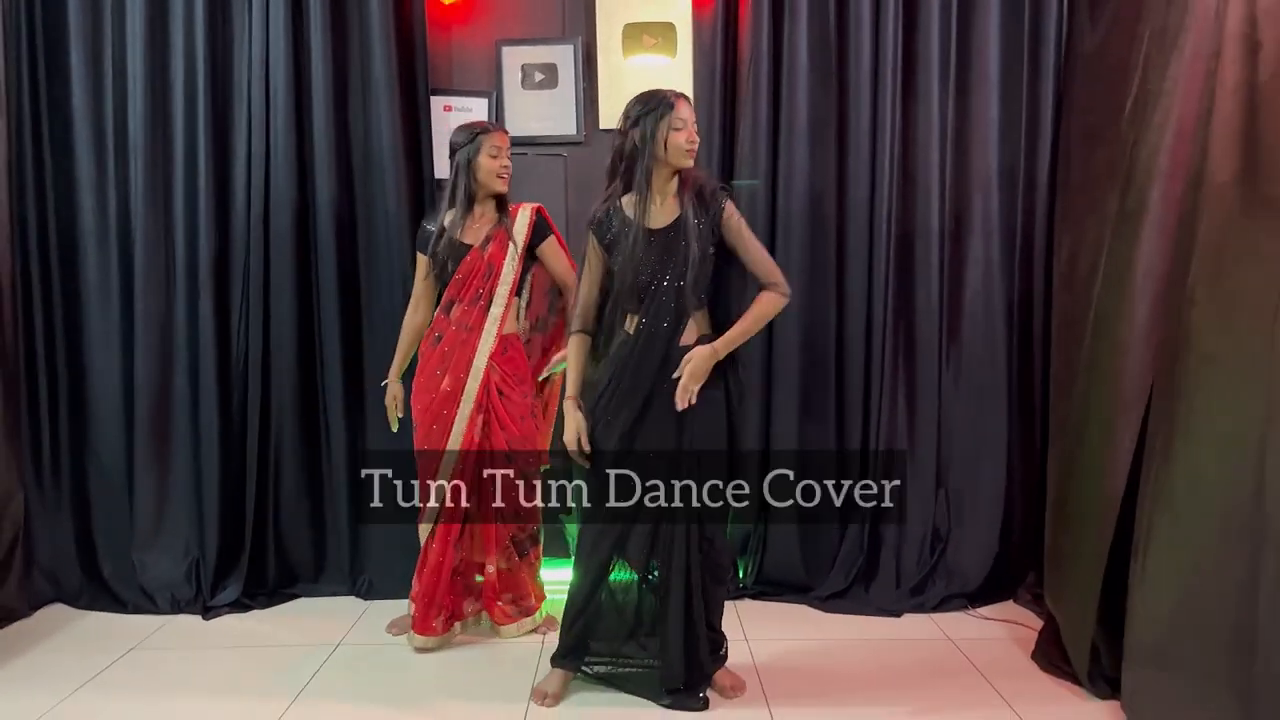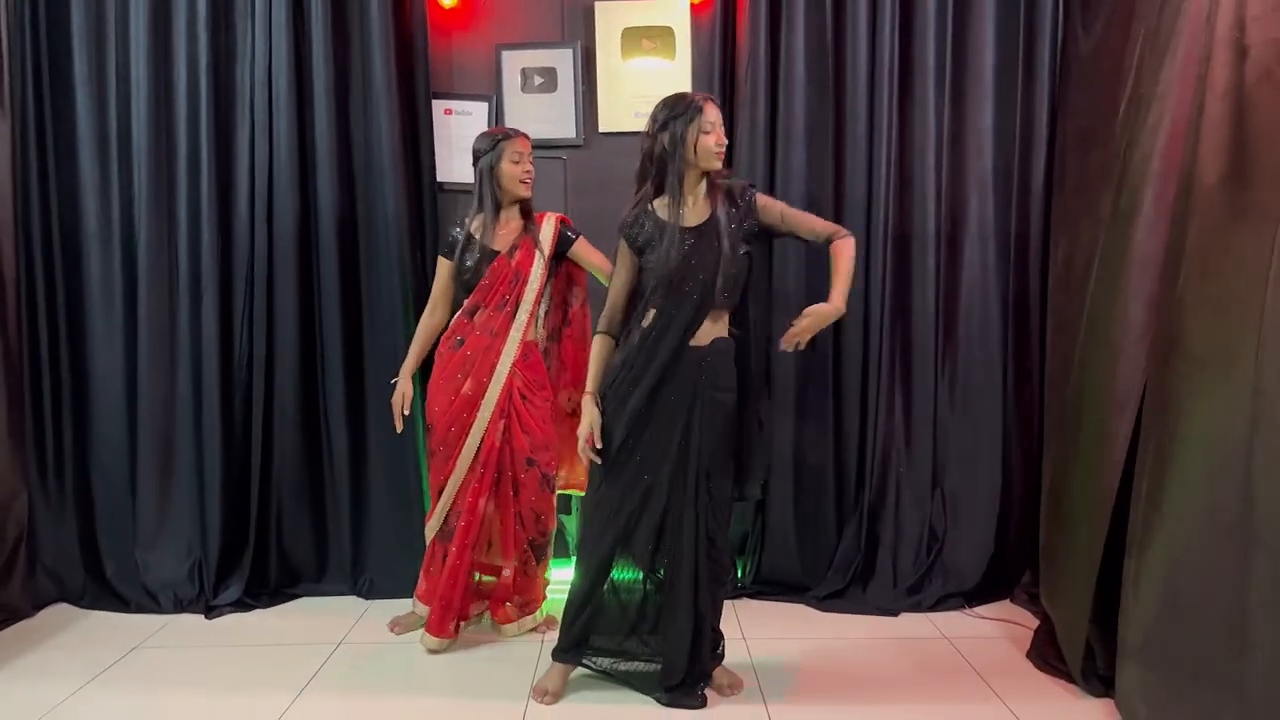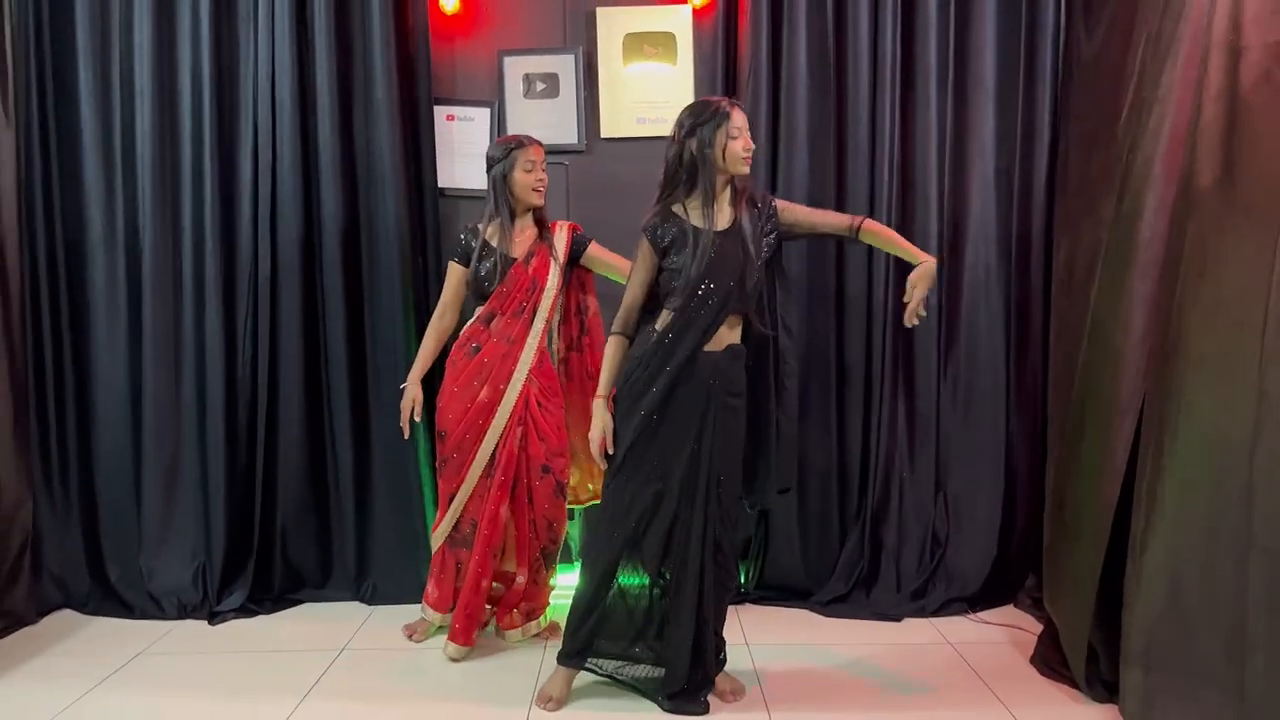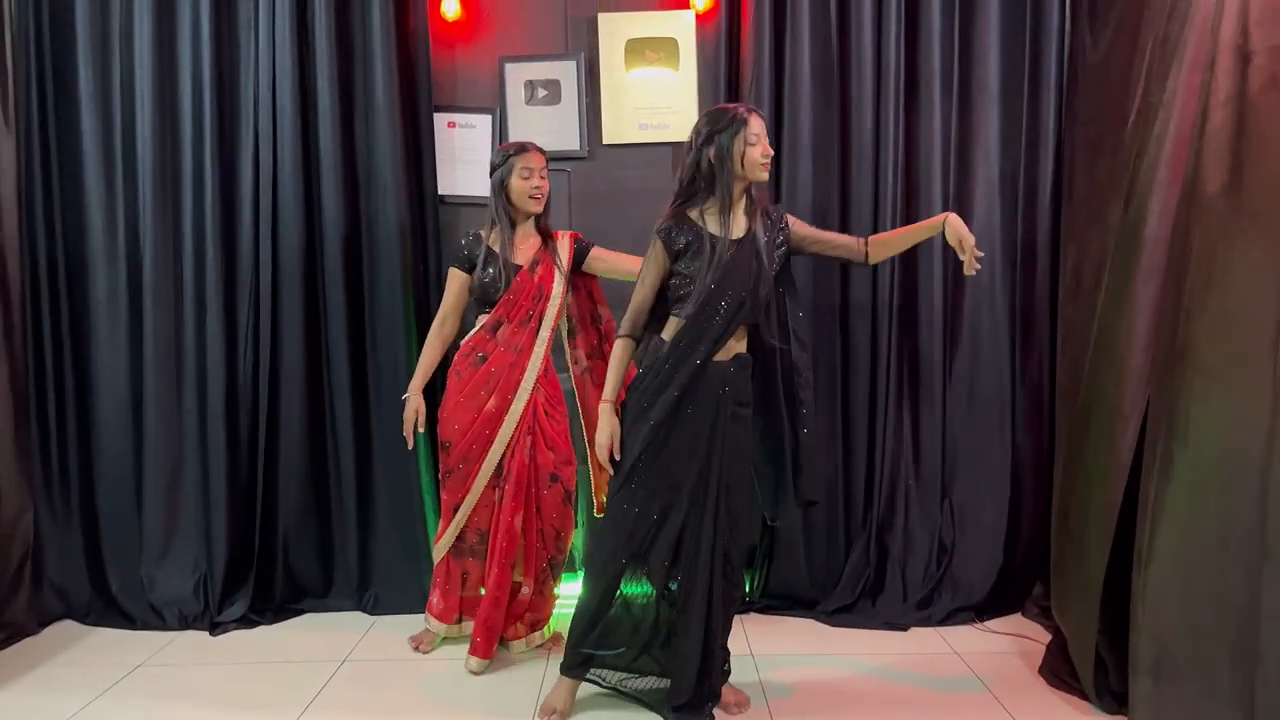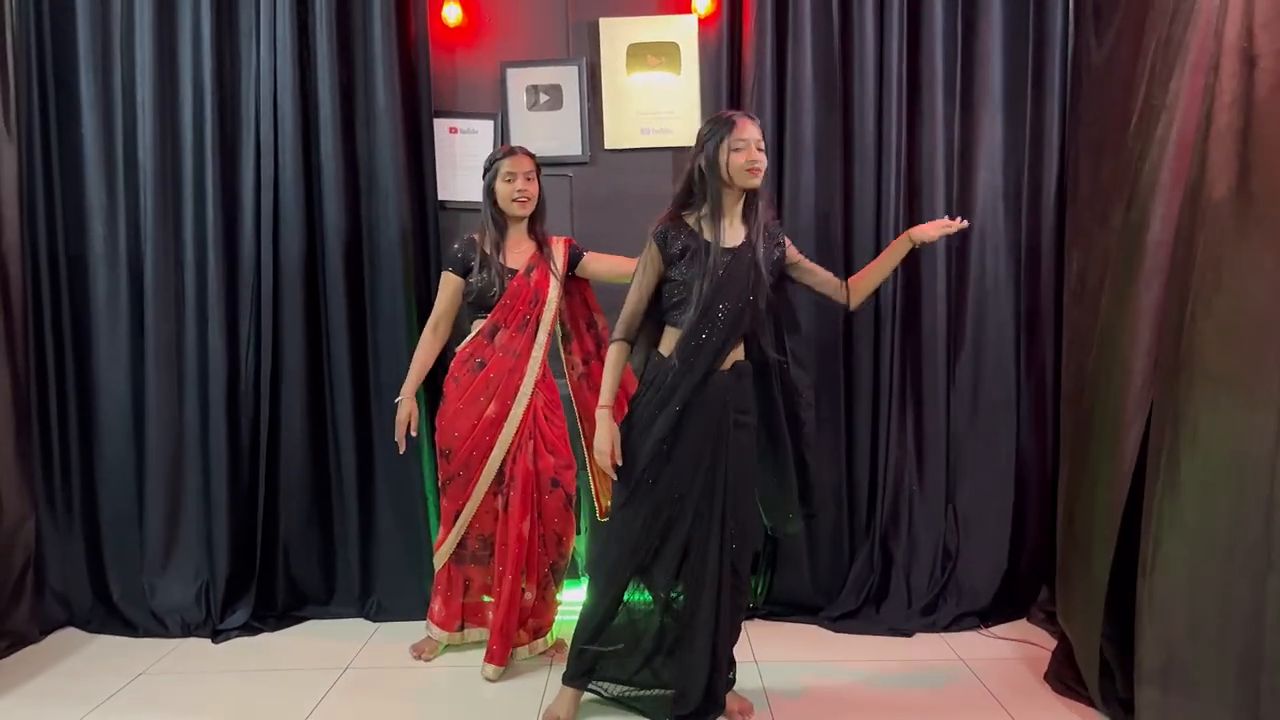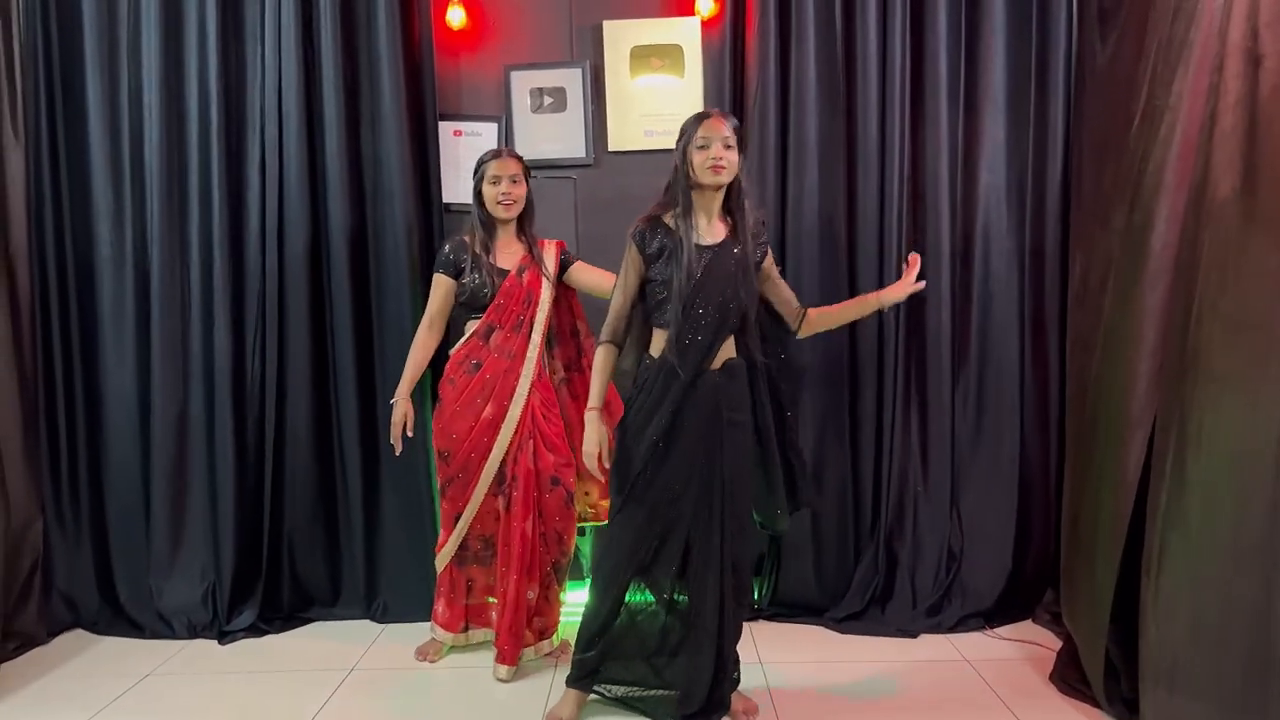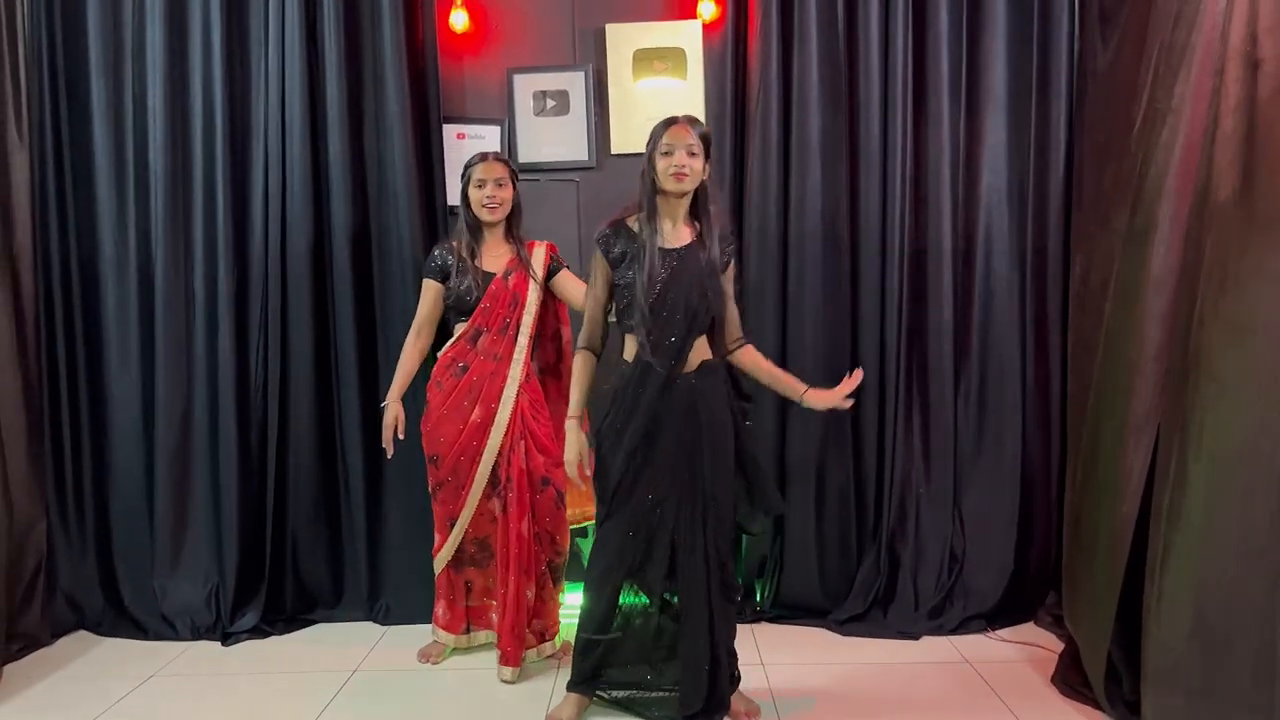
dt=0.2s
person 1, frame 1
left shoulder: (712, 206)
right shoulder: (610, 220)
left elbow: (776, 288)
right elbow: (584, 321)
left wrist: (714, 350)
right wrist: (572, 403)
left hip: (694, 380)
right hip: (625, 377)
left knee: (695, 520)
right knee: (608, 519)
left ankle: (701, 655)
right ankle: (574, 654)
person 1, frame 2
left shoulder: (740, 205)
right shoulder: (642, 223)
left elbow: (839, 237)
right elbow: (610, 320)
left wrist: (834, 303)
right wrist: (590, 398)
left hip: (711, 377)
right hip: (641, 377)
left knee: (700, 520)
right knee: (613, 514)
left ankle: (697, 655)
right ankle: (570, 650)
person 1, frame 3
left shoulder: (760, 213)
right shoulder: (666, 224)
left elbow: (855, 225)
right elbow: (625, 320)
left wrist: (921, 260)
right wrist: (601, 401)
left hip: (721, 383)
right hip: (655, 381)
left knee: (708, 525)
right knee: (620, 519)
left ankle: (698, 661)
right ankle: (573, 655)
person 1, frame 4
left shoulder: (772, 226)
right shoulder: (679, 228)
left elbow: (862, 250)
right elbow: (632, 324)
left wrist: (940, 222)
right wrist: (608, 407)
left hip: (731, 394)
right hip: (664, 390)
left knee: (718, 536)
right knee: (626, 530)
right ankle: (577, 667)
person 1, frame 5
left shoulder: (767, 240)
right shoulder: (673, 234)
left elbow: (846, 292)
right elbow: (624, 330)
left wrist: (913, 238)
right wrist: (605, 413)
left hip: (732, 403)
right hip: (667, 399)
left knee: (723, 545)
right knee: (630, 540)
person 1, frame 6
left shoulder: (749, 240)
right shoulder: (652, 234)
left elbow: (799, 320)
right elbow: (612, 333)
left wrist: (887, 296)
right wrist: (594, 415)
left hip: (725, 401)
right hip: (659, 399)
left knee: (720, 545)
right knee: (629, 541)
person 1, frame 7
left shoulder: (716, 246)
right shoulder: (618, 239)
left elbow: (734, 345)
right elbow: (590, 340)
left wrist: (806, 392)
right wrist: (574, 421)
left hip: (702, 403)
right hip: (635, 403)
left knee: (707, 545)
right knee: (620, 545)
person 2, frame 1
left shoulder: (526, 221)
right shoulder: (437, 230)
left elbow: (573, 286)
right elbow: (420, 308)
left wrist: (569, 345)
right wrist: (395, 375)
left hip: (503, 368)
right hip: (443, 367)
left knee: (508, 484)
right knee: (445, 485)
left ankle: (513, 604)
right ankle: (437, 604)
person 2, frame 2
left shoulder: (550, 230)
right shoulder: (461, 235)
left elbow: (615, 274)
right elbow: (436, 310)
right wrist: (406, 374)
left hip: (521, 373)
right hip: (460, 370)
left knee: (525, 487)
right knee: (457, 486)
left ankle: (517, 603)
right ankle: (442, 601)
person 2, frame 3
left shoulder: (562, 239)
right shoulder: (473, 240)
left elbow: (632, 271)
right elbow: (444, 314)
right wrist: (415, 379)
left hip: (532, 380)
right hip: (472, 376)
left knee: (534, 493)
right knee: (466, 490)
left ankle: (520, 608)
right ankle: (447, 604)
person 2, frame 4
left shoulder: (564, 249)
right shoulder: (475, 247)
left elbow: (641, 267)
right elbow: (445, 322)
right wrist: (416, 388)
left hip: (534, 389)
right hip: (475, 385)
left knee: (540, 501)
right knee: (468, 499)
left ankle: (522, 619)
right ankle: (449, 612)
person 2, frame 5
left shoulder: (558, 253)
right shoulder: (468, 251)
left elbow: (634, 269)
right elbow: (437, 327)
right wrist: (408, 392)
left hip: (532, 394)
right hip: (473, 390)
left knee: (541, 506)
right knee: (469, 505)
left ankle: (524, 626)
right ankle: (451, 620)
person 2, frame 6
left shoulder: (548, 256)
right shoulder: (459, 252)
left elbow: (617, 285)
right elbow: (431, 326)
right wrist: (403, 392)
left hip: (528, 394)
right hip: (468, 391)
left knee: (541, 506)
right knee: (468, 505)
left ankle: (530, 629)
right ankle: (454, 621)
person 2, frame 7
left shoulder: (538, 258)
right shoulder: (447, 257)
left elbow: (594, 301)
right elbow: (421, 331)
right wrist: (394, 396)
left hip: (517, 396)
right hip: (457, 395)
left knee: (533, 507)
right knee: (460, 509)
left ankle: (533, 630)
right ankle: (456, 623)
